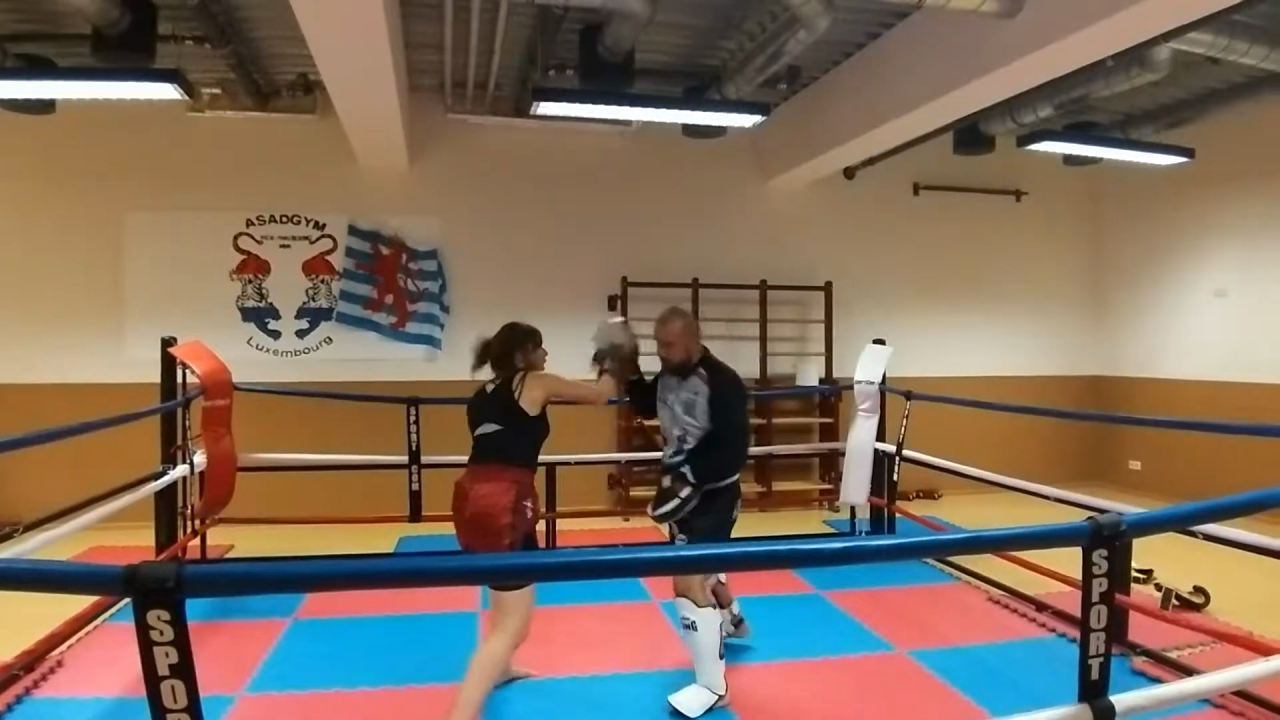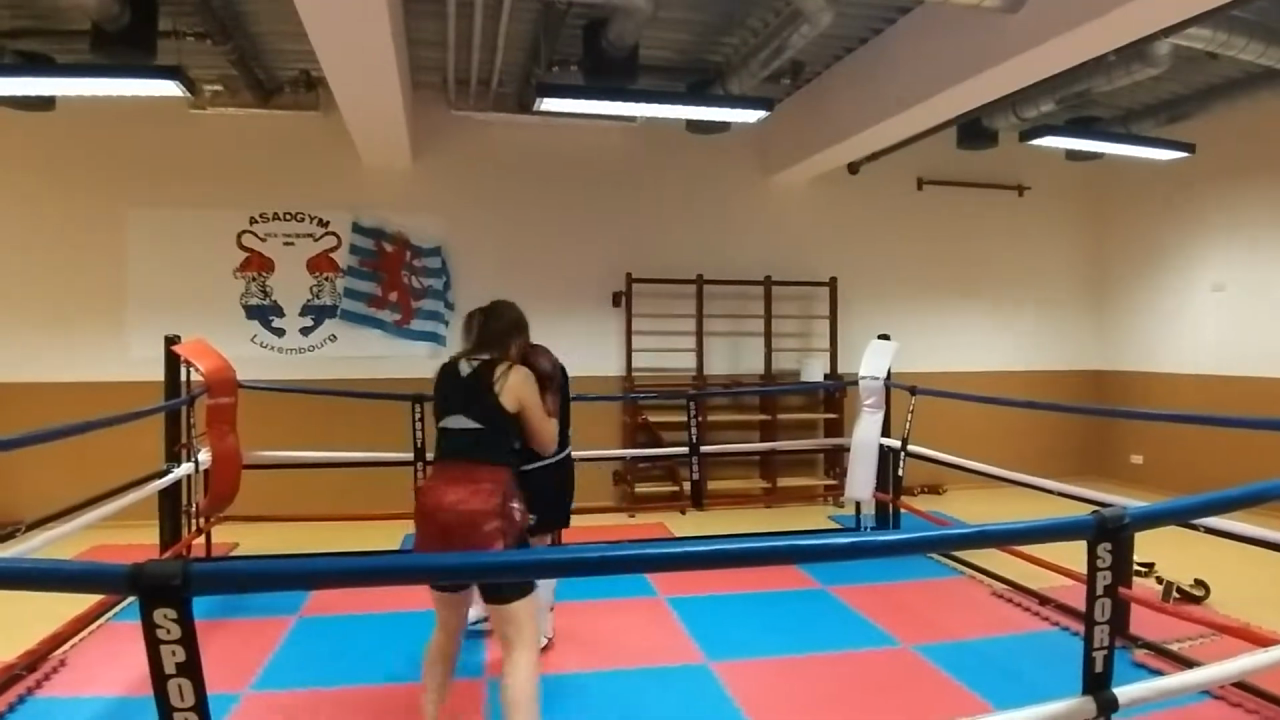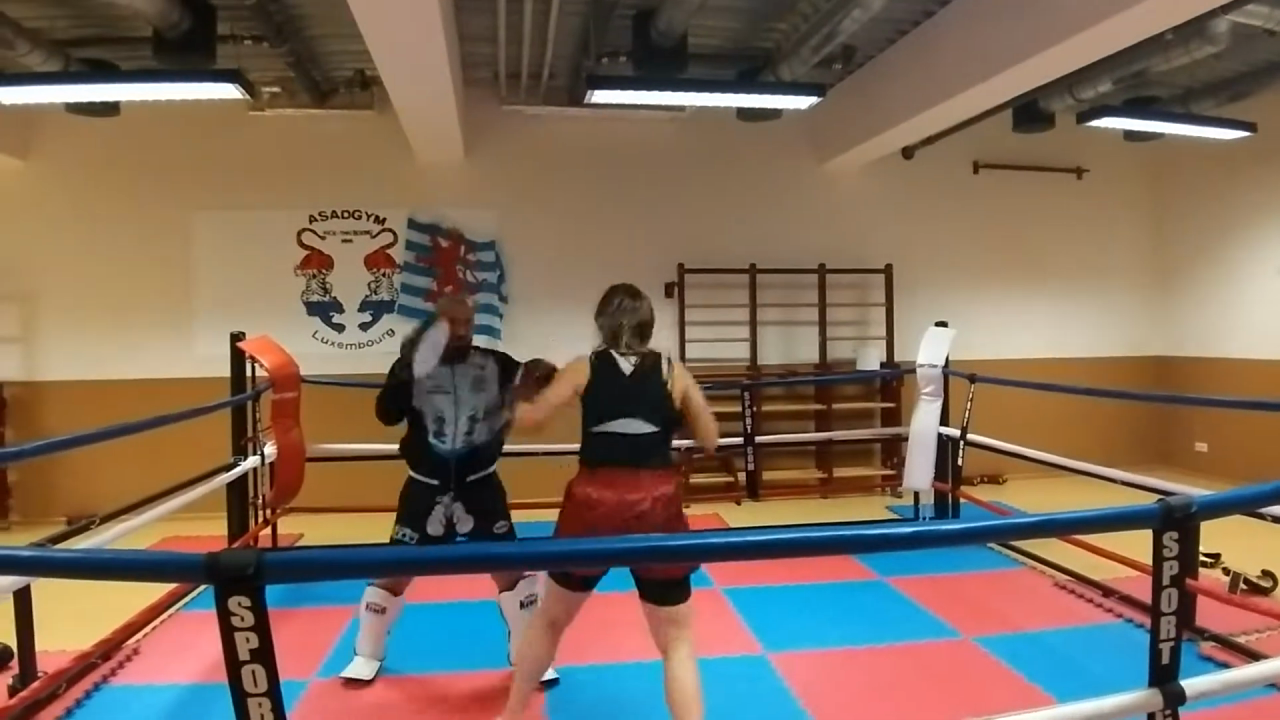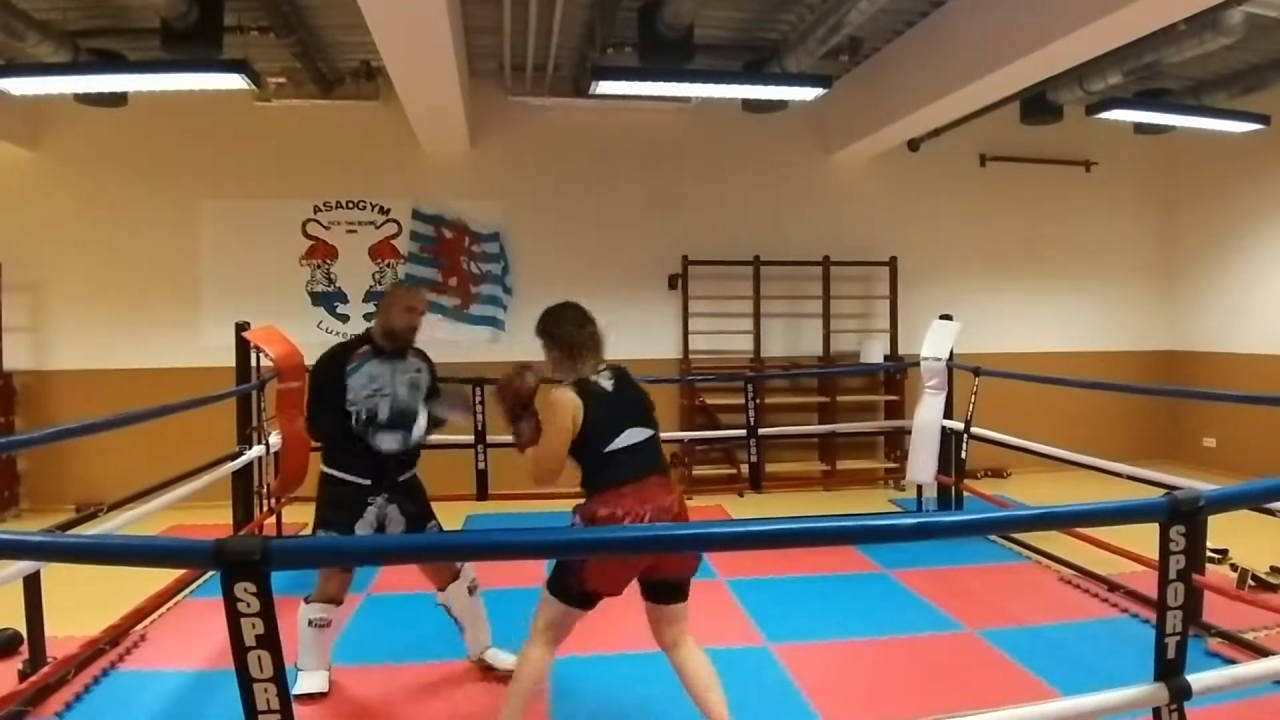
dt=1s
person 1, frame 1
left shoulder: (481, 396)
right shoulder: (535, 383)
right elbow: (599, 393)
right wrist: (614, 374)
left hip: (474, 497)
right hip: (506, 503)
left knee: (513, 594)
right knee: (511, 626)
left ankle: (499, 668)
person 1, frame 2
left shoulder: (446, 373)
right shoulder: (515, 376)
right elbow: (546, 445)
right wrist: (549, 392)
left hip: (438, 501)
right hip: (488, 505)
left knee: (448, 625)
right knee: (521, 643)
person 1, frame 3
left shoulder: (586, 368)
right shoulder: (672, 371)
left elbow: (527, 419)
right elbow: (709, 441)
left wrist: (521, 401)
left hip: (592, 505)
right hip: (654, 509)
left knee: (550, 618)
right knee: (677, 646)
person 1, frame 4
left shoulder: (564, 399)
right shoulder: (627, 380)
left elbow: (543, 473)
left wrist: (522, 423)
left hip: (613, 525)
right hip: (667, 514)
left knee: (545, 633)
right knee: (676, 638)
person 2, frame 1
left shoulder: (722, 382)
right shoulder: (669, 374)
left elbow: (733, 446)
right elbow: (647, 405)
left wrist: (686, 476)
right wrist: (625, 375)
left hip: (712, 494)
right hip: (689, 490)
left knee: (688, 582)
left ankle: (712, 685)
right ankle: (732, 620)
person 2, frame 2
left shoulder: (544, 370)
left elbow: (553, 426)
left hip: (545, 472)
right hip: (521, 469)
left knee: (536, 545)
left ankle: (540, 628)
right ankle: (487, 606)
person 2, frame 3
left shoulder: (492, 363)
right shoulder: (415, 363)
left elbow: (540, 378)
right elbow: (387, 414)
left wrist: (528, 379)
right wrist: (407, 374)
left hip: (478, 482)
right hip: (426, 486)
left knee: (509, 565)
right knee: (395, 572)
right ankle: (368, 653)
person 2, frame 4
left shoulder: (419, 364)
right shoulder: (341, 360)
left elbow: (433, 409)
right elbow: (318, 421)
left wrist: (445, 413)
right wrist: (365, 422)
left hip: (401, 484)
right hip: (346, 487)
left knee: (446, 568)
right knee: (331, 581)
left ankle: (481, 647)
right ankle: (312, 668)
